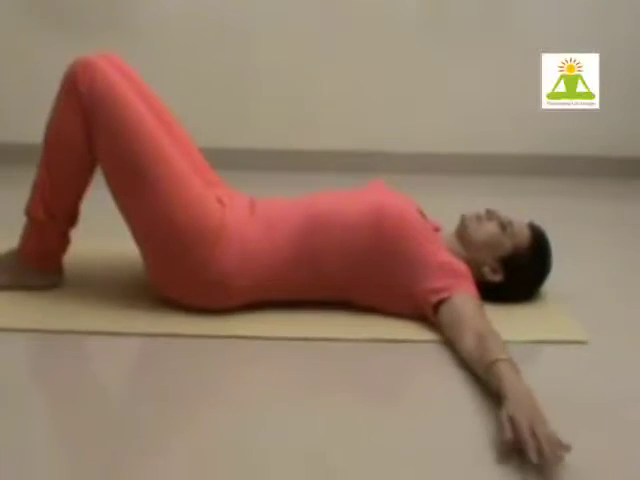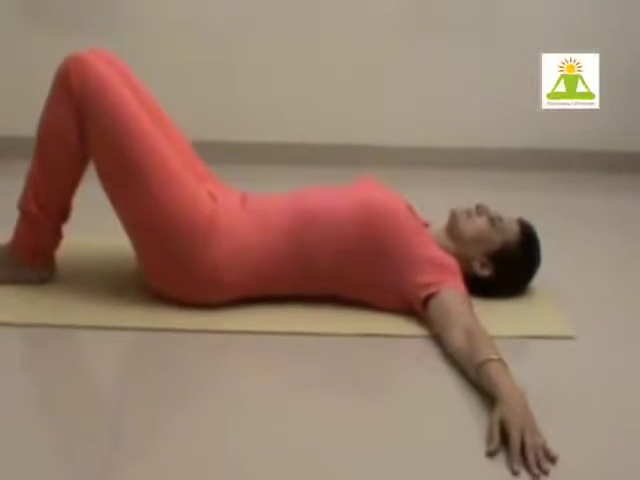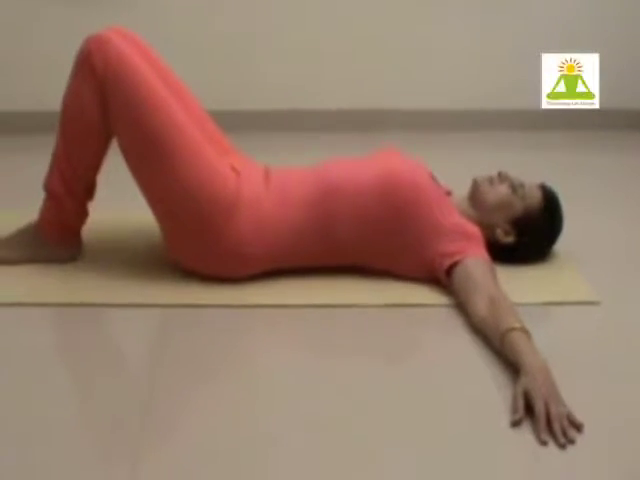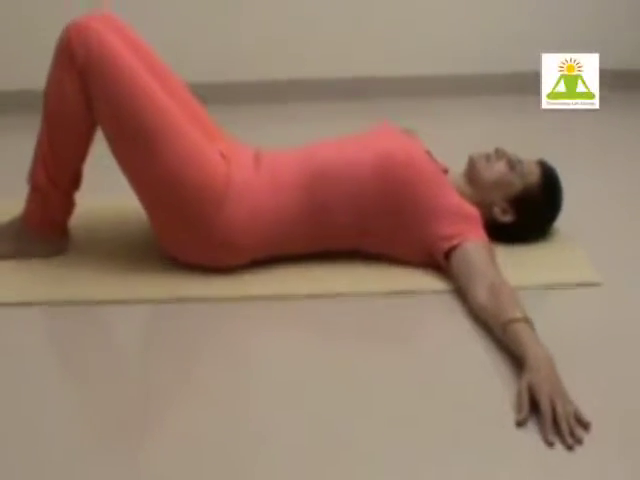
dt=0.5s
person 1, frame 1
left shoulder: (446, 277)
right shoulder: (430, 243)
left elbow: (474, 335)
left wrist: (517, 393)
left hip: (209, 256)
right hip: (229, 220)
left knee: (91, 78)
right knee: (103, 70)
person 1, frame 2
left shoulder: (435, 271)
right shoulder: (419, 238)
left elbow: (462, 332)
left wrist: (509, 395)
left hip: (202, 250)
right hip: (223, 212)
left knee: (84, 74)
right knee: (97, 68)
person 1, frame 3
left shoulder: (458, 238)
right shoulder: (443, 209)
left elbow: (485, 300)
left wrist: (532, 363)
left hip: (225, 225)
right hip: (245, 187)
left knee: (105, 53)
right knee: (115, 46)
left ankle: (56, 234)
right ankle: (59, 227)
person 1, frame 4
left shoulder: (458, 222)
right shoulder: (442, 185)
left elbow: (486, 288)
left wrist: (536, 357)
left hip: (218, 213)
right hip: (238, 168)
left knee: (86, 39)
right knee: (99, 26)
